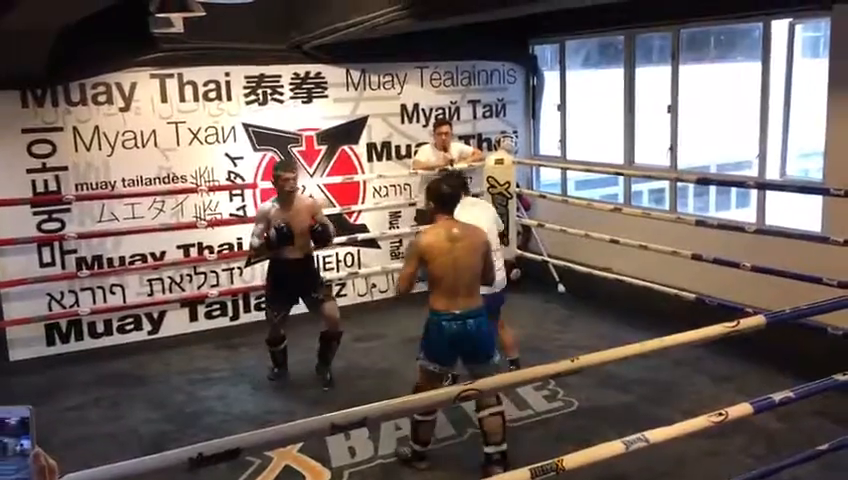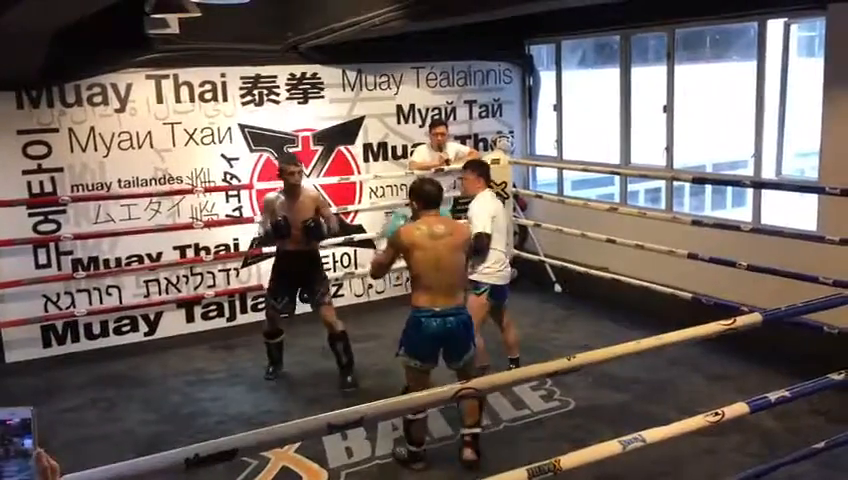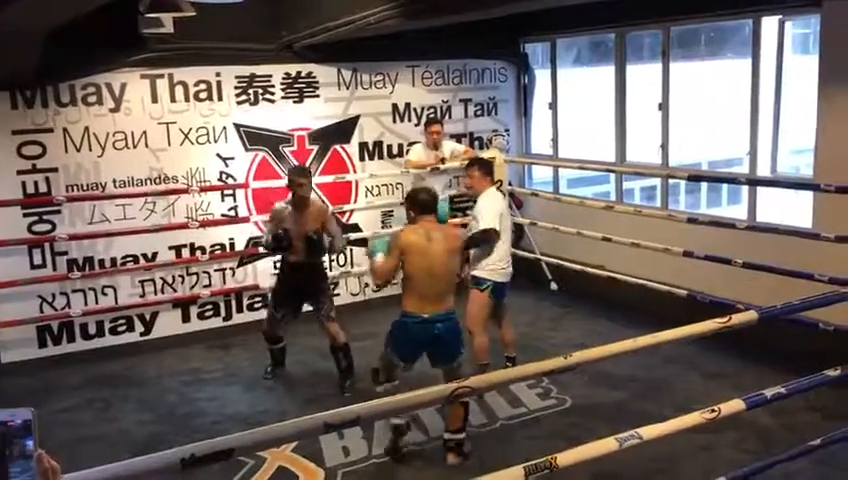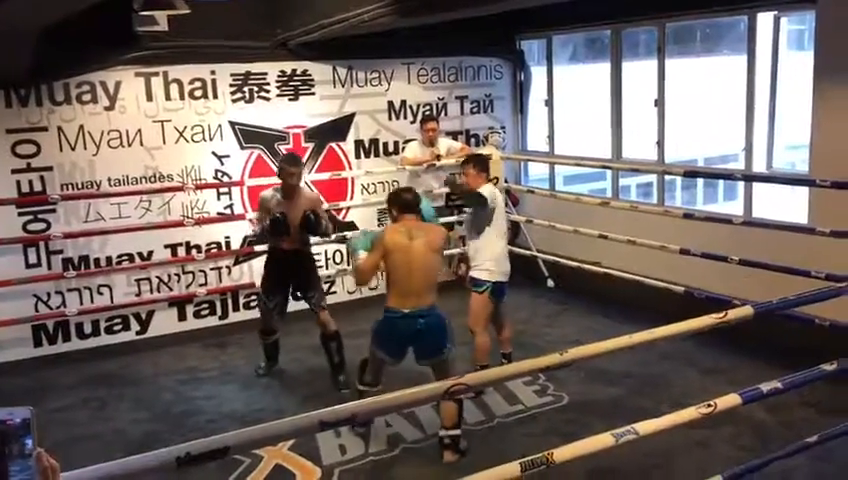
dt=0.2s
person 1, frame 1
left shoulder: (423, 240)
right shoulder: (479, 235)
left elbow: (402, 288)
left hip: (442, 325)
right hip: (476, 322)
left knee: (426, 393)
right knee: (487, 392)
left ankle: (418, 453)
right ankle: (496, 460)
person 1, frame 2
left shoulder: (406, 233)
right shoulder: (463, 231)
left elbow: (376, 271)
left wrist: (389, 241)
left hip: (423, 321)
right hip: (458, 318)
left knee: (417, 391)
right knee: (468, 380)
left ankle: (415, 453)
right ankle: (470, 444)
person 1, frame 3
left shoulder: (404, 237)
right shoulder: (457, 236)
left elbow: (381, 279)
left wrist: (377, 257)
left hip: (411, 324)
right hip: (446, 323)
left knee: (386, 371)
right knee: (456, 385)
left ankle: (398, 434)
right ankle: (454, 447)
person 1, frame 4
left shoulder: (386, 236)
right shoulder: (439, 233)
left elbow: (363, 278)
left wrist: (358, 254)
left hip: (395, 319)
right hip: (430, 319)
left knee: (372, 369)
right knee: (447, 382)
right ankle: (450, 444)
person 2, frame 1
left shoulder: (310, 204)
right shoulder: (266, 210)
left elbow: (329, 227)
right elbow: (254, 245)
left wrist: (326, 234)
right wrist: (269, 241)
left hip: (306, 267)
right hip: (279, 270)
left knee: (332, 317)
right knee: (275, 327)
left ankle: (324, 366)
right ankle: (280, 366)
person 2, frame 2
left shoulder: (314, 197)
right shoulder: (271, 200)
left elbow: (334, 223)
right elbow: (263, 232)
left wrist: (324, 230)
right wrist: (270, 231)
left hip: (310, 261)
right hip: (284, 262)
left knee: (328, 316)
right knee: (272, 318)
left ankle: (347, 371)
right ankle: (275, 363)
person 2, frame 3
left shoulder: (321, 210)
right shoulder: (279, 211)
left elbow: (339, 240)
right elbow: (266, 241)
left wrist: (327, 245)
right wrist: (272, 243)
left hip: (314, 272)
right hip: (288, 273)
left knee: (331, 327)
right knee: (270, 327)
left ankle: (346, 375)
right ankle: (277, 362)
person 2, frame 4
left shoulder: (311, 198)
right shoulder: (266, 198)
left elbow: (328, 229)
right elbow: (257, 230)
left wrist: (319, 226)
right wrist: (267, 229)
left hip: (303, 260)
right hip: (276, 260)
left knee: (323, 316)
right knee: (267, 317)
left ankle: (339, 371)
right ankle: (271, 359)
person 3, frame 1
left shoulder: (456, 217)
right shoulder: (485, 206)
right elbow: (500, 230)
left hip: (477, 285)
right hip: (496, 279)
right knee: (499, 324)
left ankle: (454, 379)
right ankle: (514, 366)
person 3, frame 2
left shoulder: (479, 205)
right shoulder: (493, 201)
left elbow: (481, 242)
left hip: (487, 276)
right hip: (501, 273)
left knee: (471, 328)
right knee: (504, 321)
left ankle: (481, 374)
right ankle: (514, 365)
person 3, frame 3
left shoulder: (488, 201)
right shoulder: (493, 198)
left elbow: (488, 236)
right wrist: (472, 263)
left hip: (489, 273)
right hip: (496, 271)
left knee: (474, 326)
right knee: (501, 320)
left ankle: (483, 376)
right ankle: (511, 364)
person 3, frame 4
left shoulder: (488, 193)
right shoulder: (484, 196)
left elbow: (475, 200)
left wrist: (452, 184)
left hip: (488, 273)
right hip: (491, 270)
left knee: (477, 327)
right knee: (498, 318)
right ankle: (507, 361)
